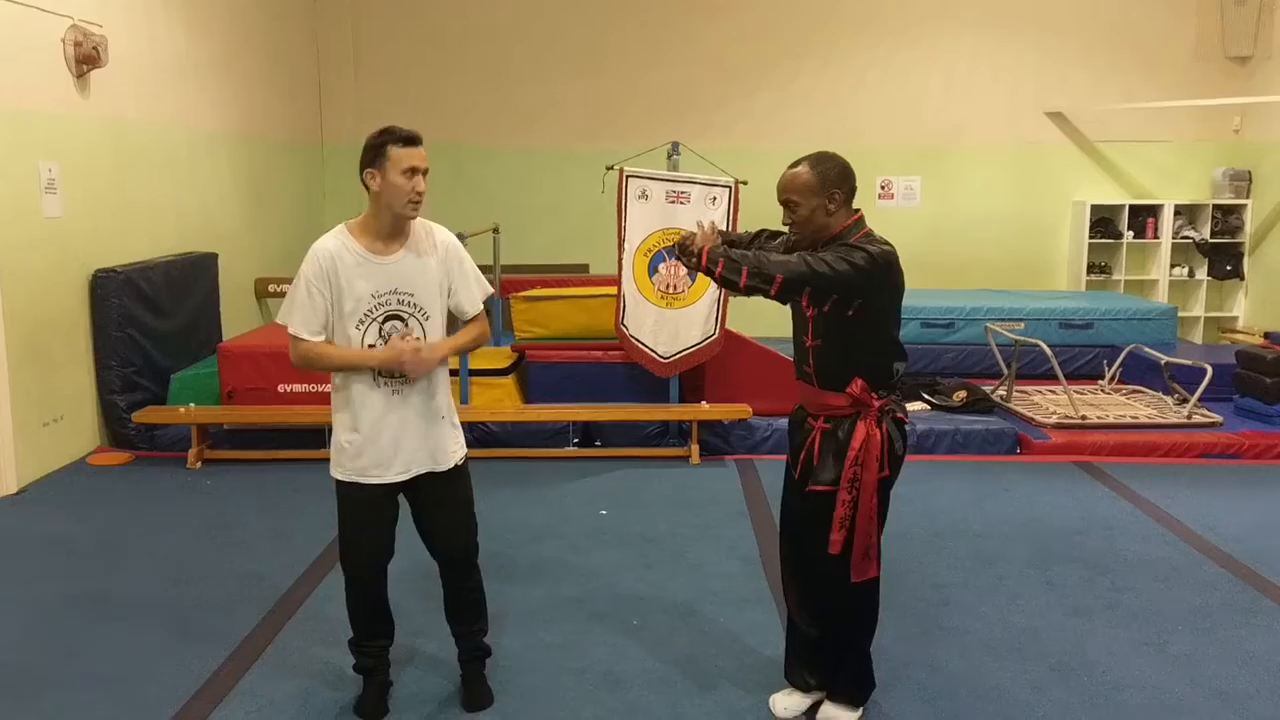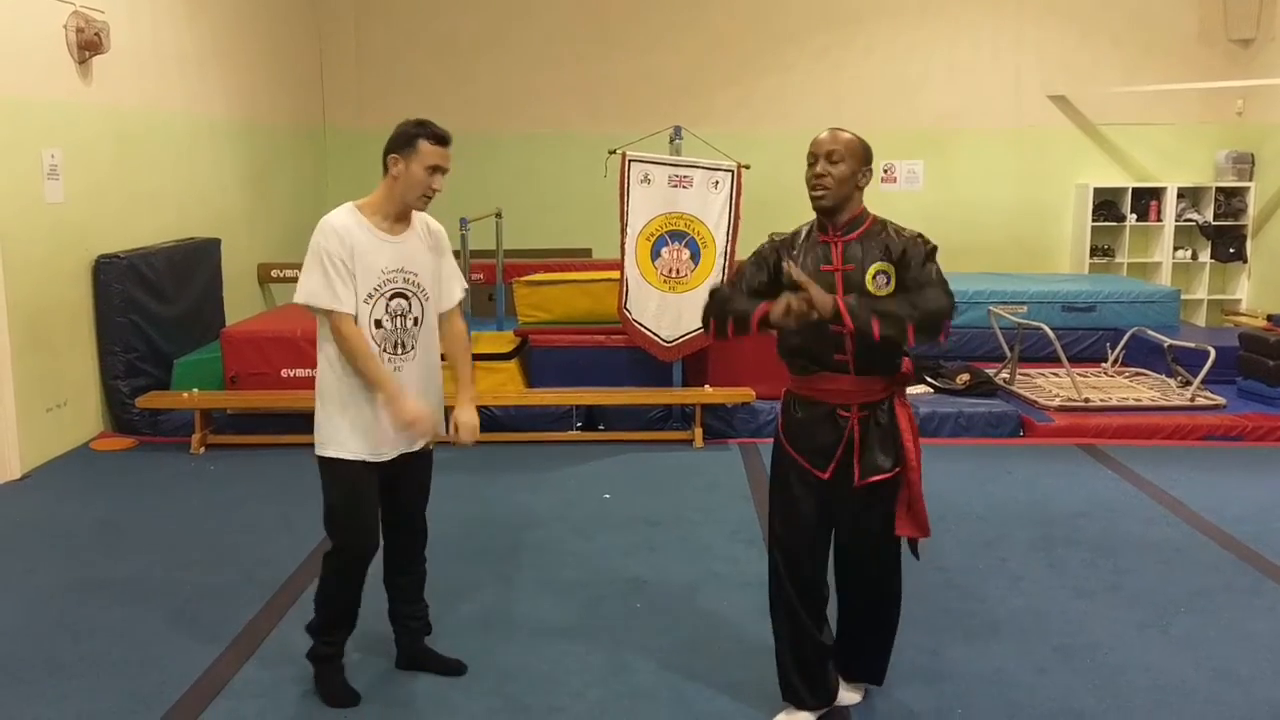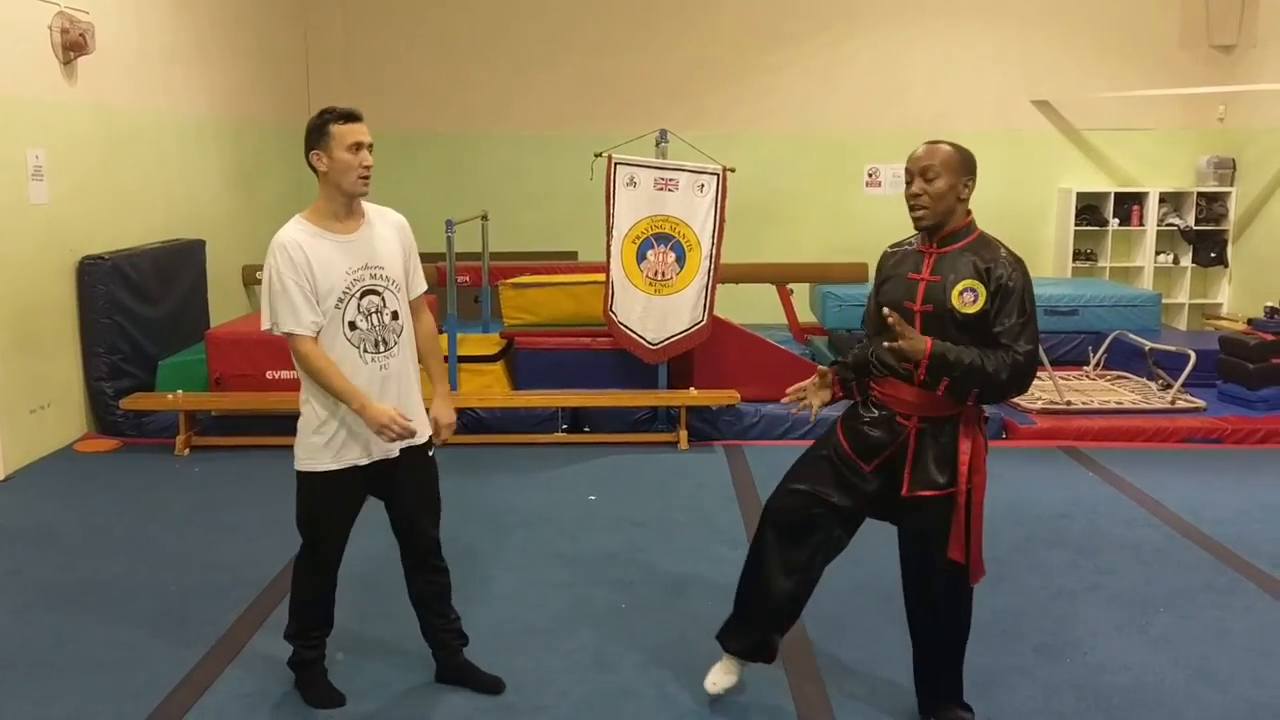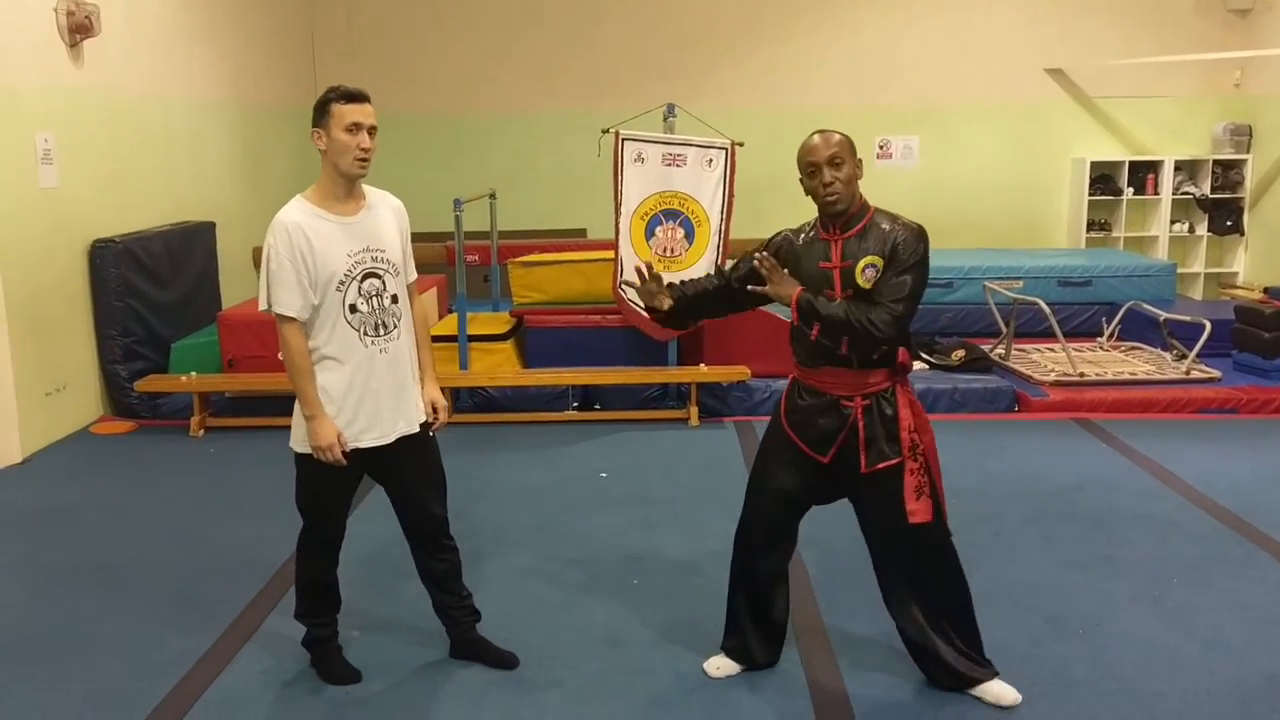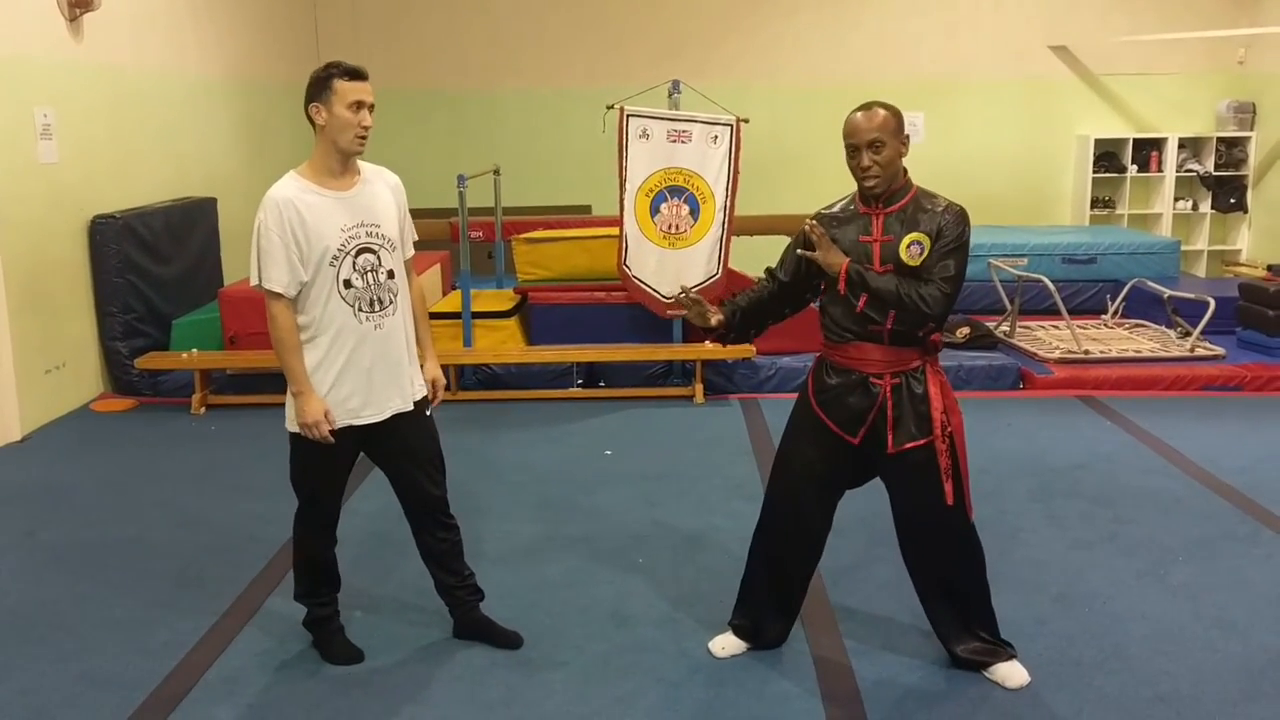
dt=1s
person 1, frame 1
left shoulder: (441, 244)
right shoulder: (329, 256)
left elbow: (478, 325)
right elbow: (301, 348)
left wrist: (437, 352)
right wrist: (379, 357)
left hip: (436, 442)
right hip: (362, 451)
left knee: (458, 556)
right knee: (364, 567)
left ankle: (473, 662)
right ankle: (374, 672)
person 1, frame 2
left shoulder: (432, 234)
right shoulder: (338, 231)
left elbow: (451, 318)
right elbow: (344, 329)
left wrist: (464, 398)
right wrist: (396, 400)
left hip: (414, 428)
right hip: (352, 431)
left knee: (409, 540)
right knee: (354, 545)
left ankle: (412, 641)
right ankle: (327, 655)
person 1, frame 3
left shoulder: (394, 226)
right shoulder: (292, 246)
right elbow: (304, 347)
left wrist: (440, 393)
right wrist: (366, 408)
left hip: (406, 429)
right hip: (334, 441)
left knee: (424, 548)
right knee: (320, 556)
left ankle: (449, 655)
right ankle: (308, 663)
person 1, frame 4
left shoulder: (391, 210)
right shoulder: (293, 226)
right elbow: (291, 331)
left wrist: (428, 379)
right wrist: (316, 416)
left hip: (402, 414)
right hip: (335, 424)
left knee: (431, 527)
right knee: (322, 538)
left ankle: (462, 630)
right ankle: (321, 640)
person 1, frame 5
left shoulder: (388, 186)
right shoulder: (286, 202)
right elbow: (279, 305)
left wrist: (428, 356)
right wrist: (303, 393)
left hip: (399, 391)
right hip: (328, 402)
left knee: (431, 505)
right knee: (318, 518)
left ankle: (466, 610)
right ankle: (323, 620)
person 2, frame 1
left shoulder: (870, 261)
right shoulder: (813, 244)
left elbow: (788, 275)
right elbow: (766, 247)
left wrist: (711, 255)
right wrist: (709, 241)
left hip: (860, 434)
right hip: (815, 426)
left knee: (845, 564)
right knee: (801, 558)
person 2, frame 2
left shoulder: (903, 247)
right shoulder: (784, 249)
left elbow: (933, 315)
right elbow: (717, 315)
left wrist: (840, 305)
right wrist: (766, 311)
left hip: (876, 427)
right hip: (805, 424)
left knee: (871, 563)
right knee: (795, 562)
left ankle: (856, 669)
person 2, frame 3
left shoulder: (999, 268)
right shoulder: (895, 258)
left elbow: (1017, 367)
left wrist: (931, 353)
right wrist: (838, 378)
left hip: (943, 442)
right hip: (872, 425)
left knee: (939, 580)
right knee: (790, 516)
right ankle: (743, 646)
person 2, frame 4
left shoulder: (903, 239)
right shoulder: (791, 245)
left elbow: (881, 327)
right elbow: (728, 286)
left wrist: (800, 300)
right wrist: (672, 301)
left hip: (880, 414)
right hip: (809, 410)
left knee: (916, 543)
right knee: (760, 530)
left ankle: (965, 667)
right ankle: (749, 646)
person 2, frame 5
left shoulder: (944, 220)
right shoulder: (829, 221)
left elbow: (929, 306)
right elbow: (780, 289)
left wrist: (849, 271)
right wrist: (724, 317)
left hip: (910, 396)
right hip: (835, 390)
left knee: (940, 527)
right knee: (788, 511)
left ankle: (979, 645)
right ankle: (756, 625)
